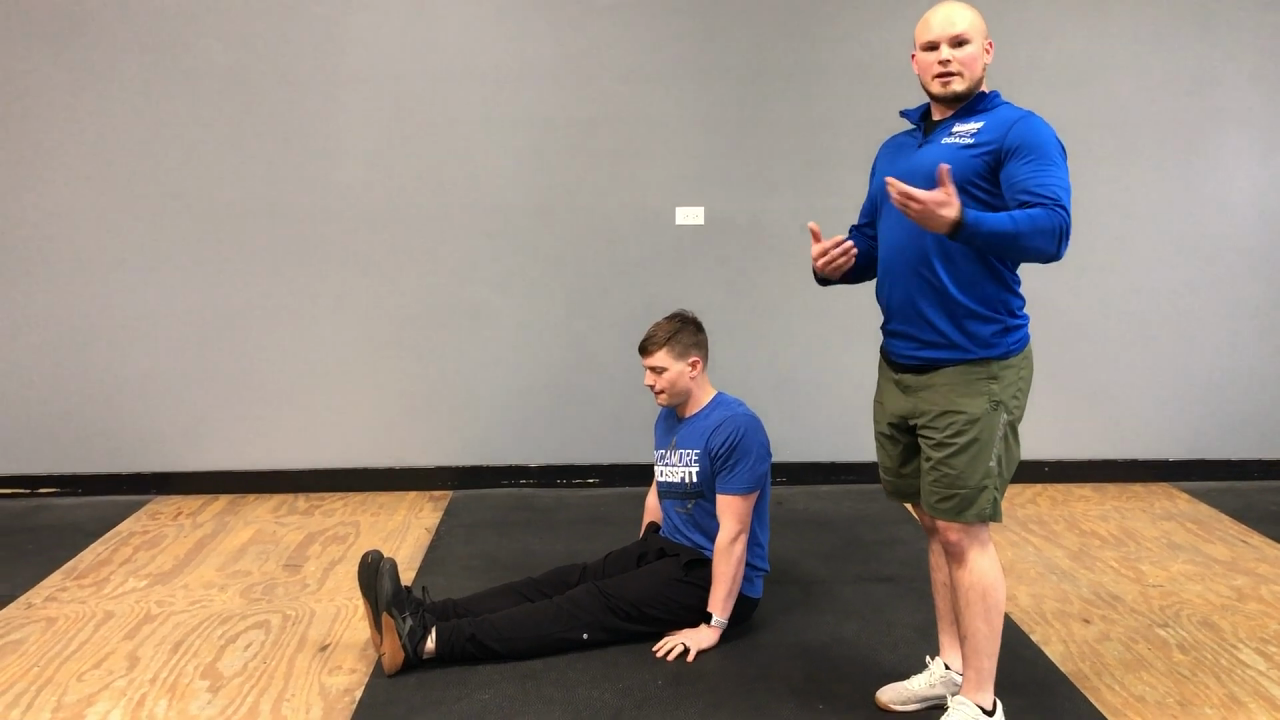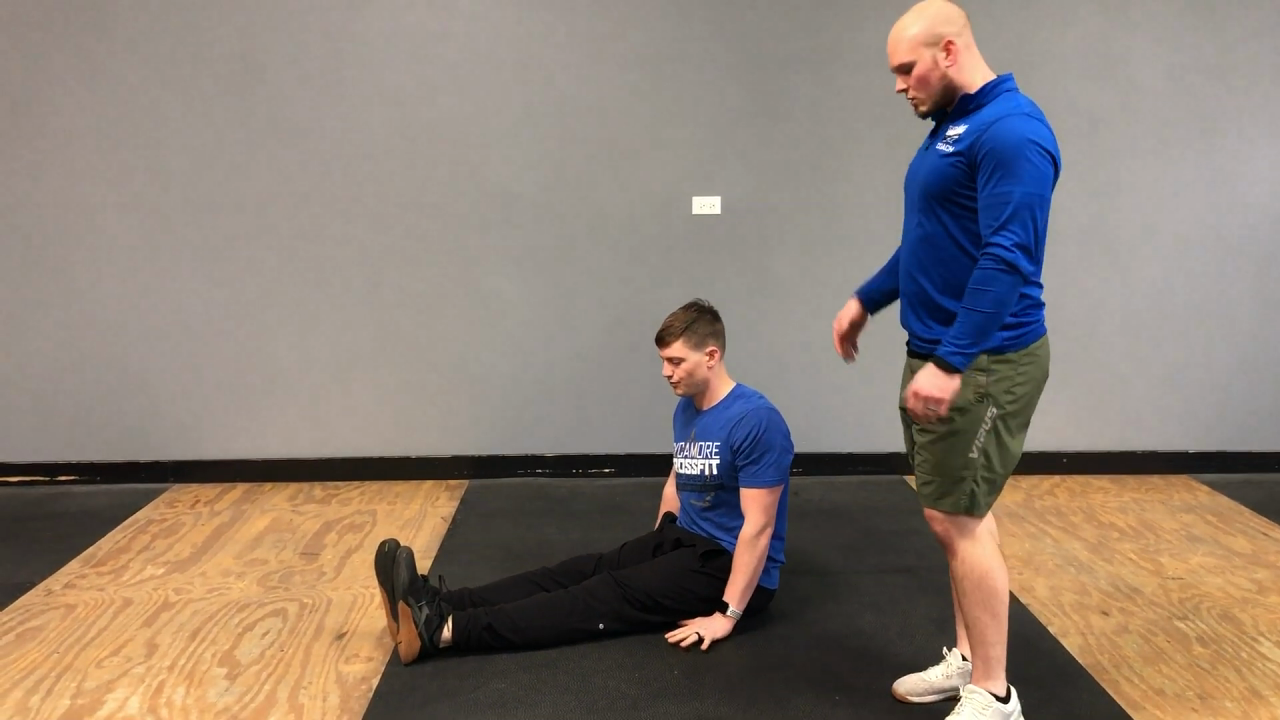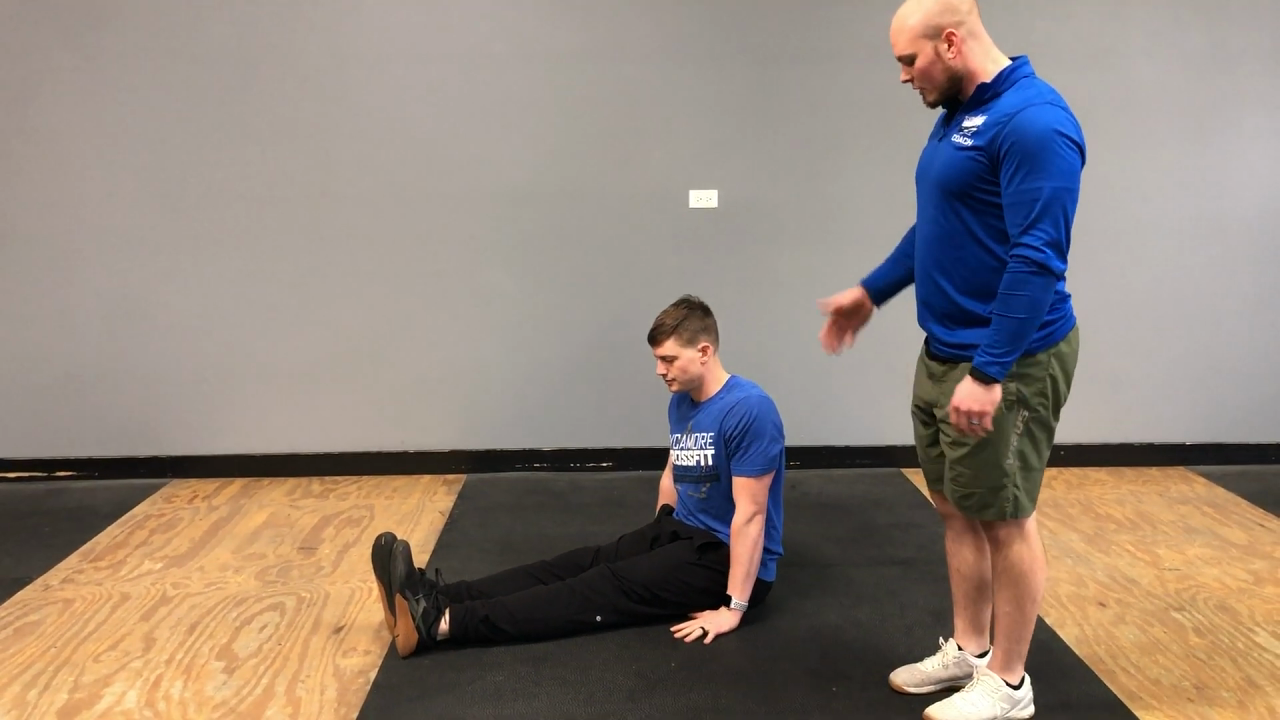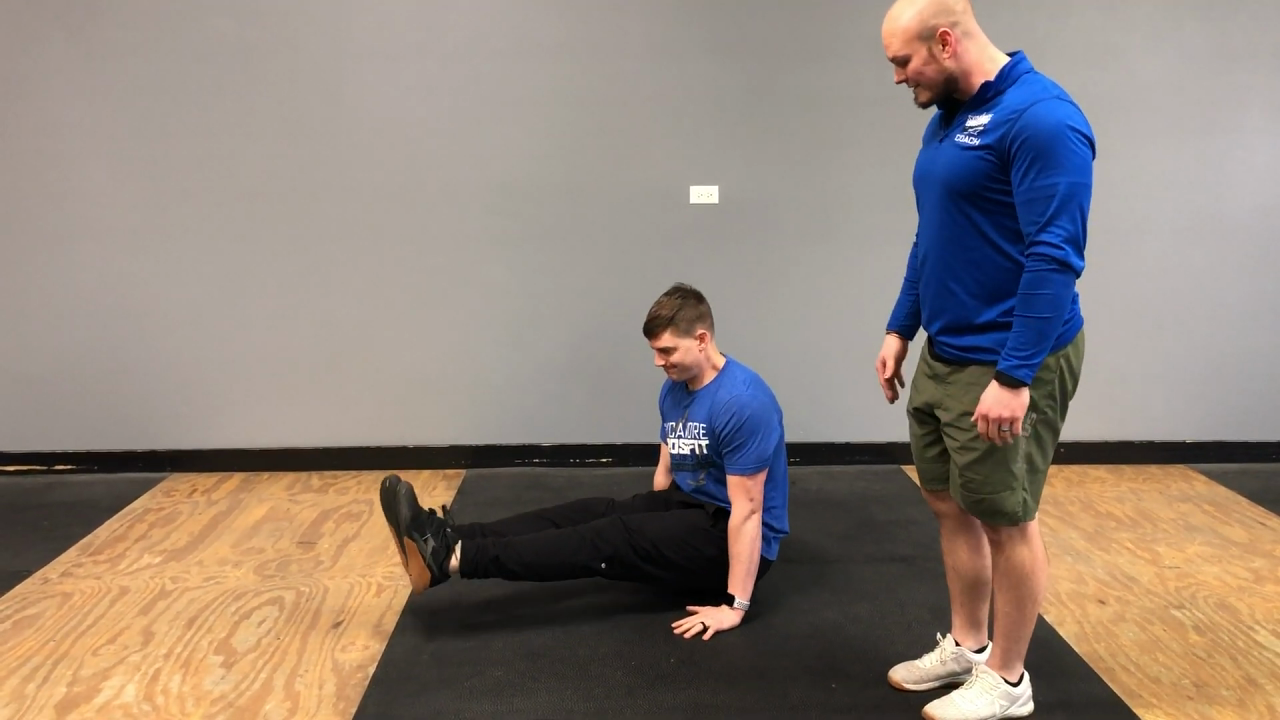
dt=1s
person 1, frame 1
left shoulder: (1019, 132)
right shoulder: (896, 147)
left elbow: (1050, 229)
right elbow: (872, 239)
left wrist: (957, 222)
right wrist: (835, 261)
left hip: (975, 369)
right hip: (900, 366)
left knee: (964, 533)
right knee: (934, 524)
person 1, frame 2
left shoulder: (1011, 131)
right shoulder: (947, 128)
left elbow: (1007, 259)
left wrist: (952, 362)
right wrist: (866, 299)
left hip: (987, 361)
right hip: (933, 352)
left knee: (955, 519)
right knee: (957, 515)
right ankle: (968, 658)
person 1, frame 3
left shoulder: (1033, 121)
right shoulder: (957, 115)
left elbow: (1036, 261)
left wrist: (989, 372)
right wrist: (869, 293)
left hip: (1006, 361)
right hip: (944, 352)
left knee: (1002, 519)
right knee: (956, 508)
right ankle: (967, 649)
person 1, frame 4
left shoulder: (1041, 118)
right shoulder: (946, 119)
left elbow: (1056, 257)
left wrist: (1013, 376)
right wrist: (899, 329)
left hip: (1009, 365)
right hip: (943, 355)
left knee: (1006, 519)
right knee: (949, 504)
right ankle: (966, 645)
person 2, frame 1
left shoulder: (735, 428)
right shoulder: (668, 418)
left elbow: (733, 534)
left wrist: (712, 625)
right wrist: (640, 564)
left hip: (718, 577)
right hip: (671, 550)
left knee: (597, 604)
right knee: (569, 581)
left ankle: (426, 641)
right ankle: (425, 617)
person 2, frame 2
left shoulder: (756, 421)
right shoulder: (686, 410)
left elbow: (758, 526)
left wrist: (727, 614)
right wrist: (655, 552)
left hip: (731, 565)
right hip: (687, 540)
left knee: (611, 594)
right knee: (583, 570)
left ankle: (444, 630)
right ankle: (441, 607)
person 2, frame 3
left shoulder: (748, 410)
right shoulder: (682, 402)
left elbow: (750, 513)
left wrist: (733, 607)
right wrist: (654, 545)
left hip: (728, 558)
right hip: (686, 531)
left knee: (606, 587)
right knee: (581, 563)
left ankle: (440, 623)
right ankle: (438, 601)
person 2, frame 4
left shoulder: (742, 403)
right shoulder: (675, 389)
left elbow: (747, 510)
right elbow: (667, 469)
left wrist: (735, 606)
right wrist: (654, 530)
left hip: (730, 538)
right hip: (692, 507)
left knee: (612, 538)
right knee: (591, 513)
left ankle: (451, 557)
right ankle: (448, 543)
